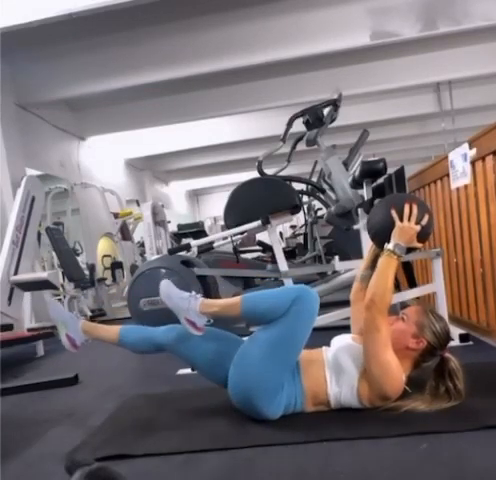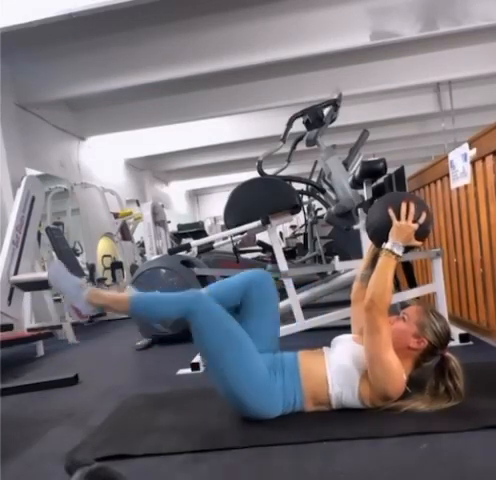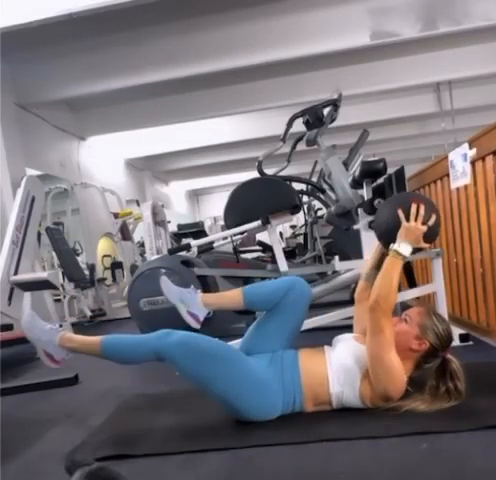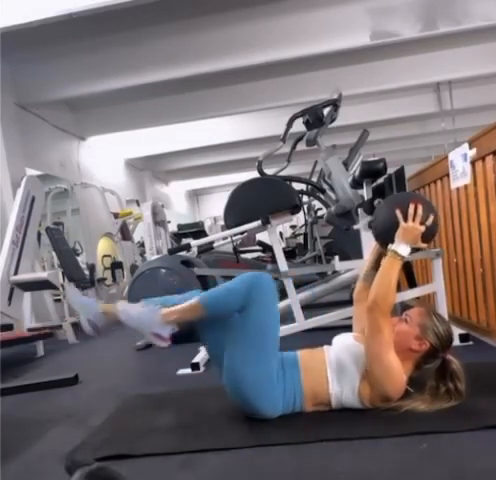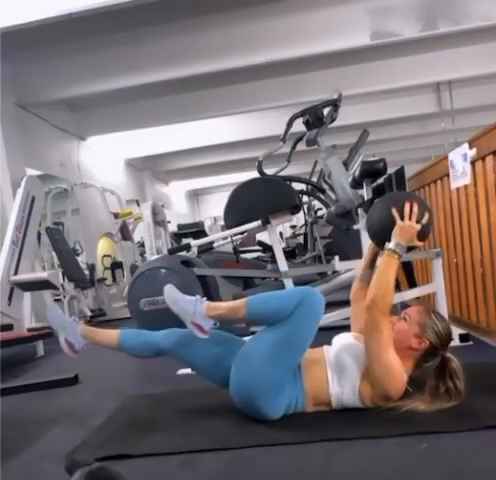
dt=0.5s
person 1, frame 1
left shoulder: (388, 380)
right shoulder: (370, 349)
left elbow: (373, 310)
right elbow: (360, 298)
left wrist: (397, 247)
right wrist: (376, 247)
left hip: (260, 392)
right hip: (254, 377)
left knee: (303, 296)
right knee: (173, 334)
left ankle: (201, 309)
right ankle: (85, 330)
person 1, frame 2
left shoulder: (390, 379)
right shoulder: (369, 348)
left elbow: (373, 308)
right elbow: (360, 298)
left wrist: (395, 248)
right wrist: (375, 247)
left hip: (260, 392)
right hip: (266, 368)
left knee: (195, 303)
right knee: (259, 280)
left ankle: (95, 298)
person 1, frame 3
left shoulder: (390, 380)
right shoulder: (372, 350)
left elbow: (378, 309)
right elbow: (364, 297)
left wrist: (403, 247)
right wrist: (384, 245)
left hip: (260, 392)
right hip: (263, 365)
left knee: (169, 342)
right knee: (296, 288)
left ankle: (63, 342)
right ankle: (199, 303)
person 1, frame 4
left shoulder: (389, 381)
right shoulder: (371, 350)
left elbow: (375, 310)
right elbow: (362, 298)
left wrist: (401, 248)
right wrist: (379, 246)
left hip: (262, 391)
right hip: (267, 372)
left knee: (258, 284)
right knee: (200, 305)
left ankle: (162, 320)
right ankle: (104, 312)
person 1, frame 5
left shoulder: (390, 378)
right shoulder: (370, 347)
left elbow: (374, 309)
right elbow: (360, 296)
left wrist: (397, 247)
right wrist: (376, 245)
left hip: (262, 392)
right hip: (255, 376)
left knee: (309, 298)
right knee: (171, 339)
left ankle: (206, 312)
right ankle: (81, 334)
